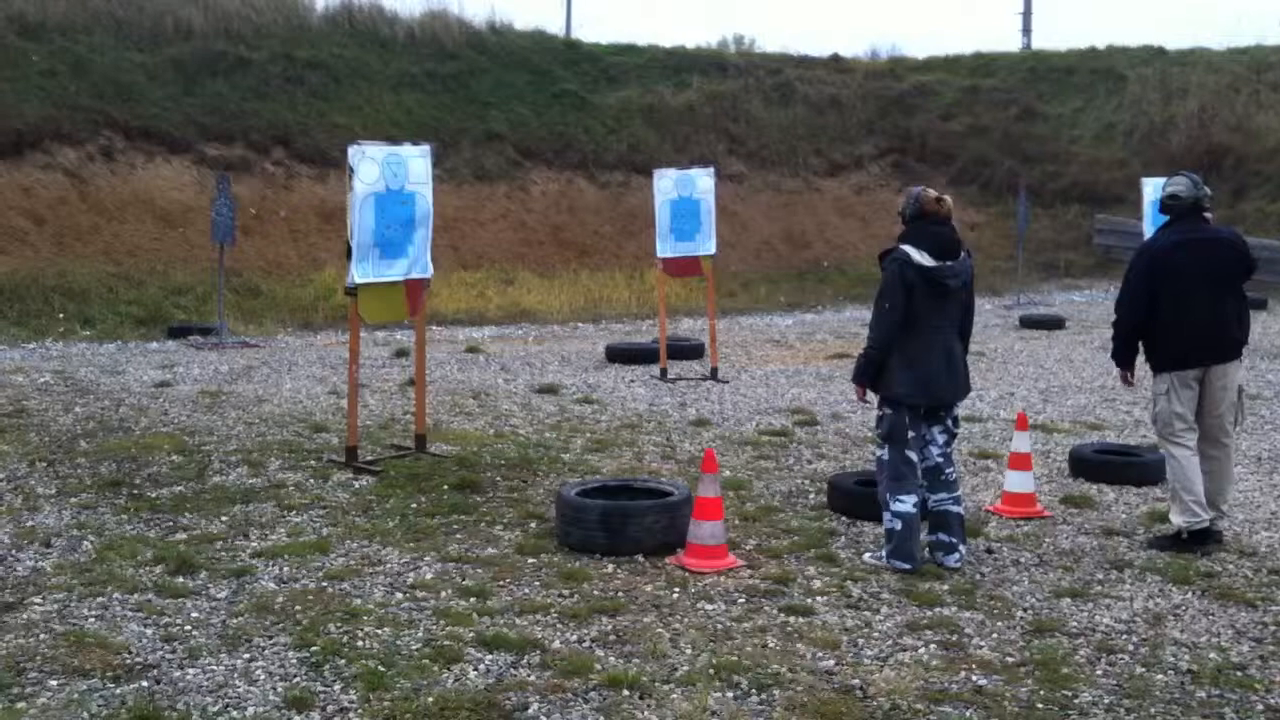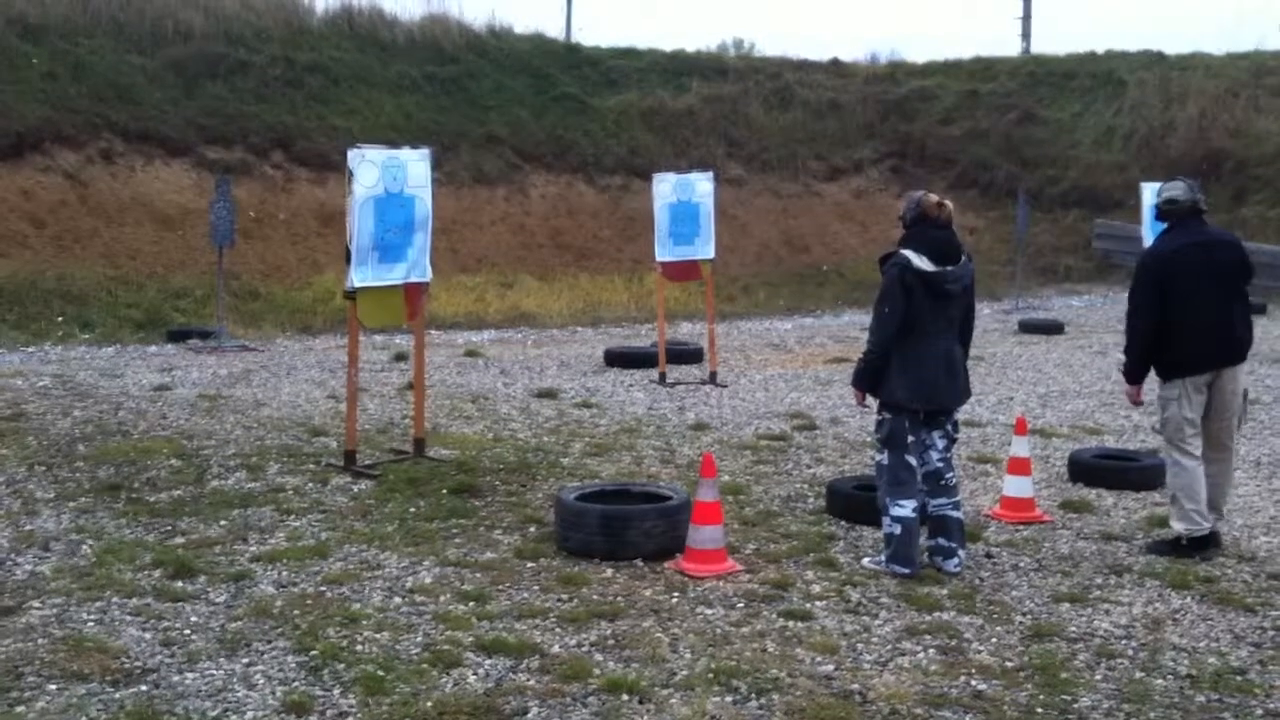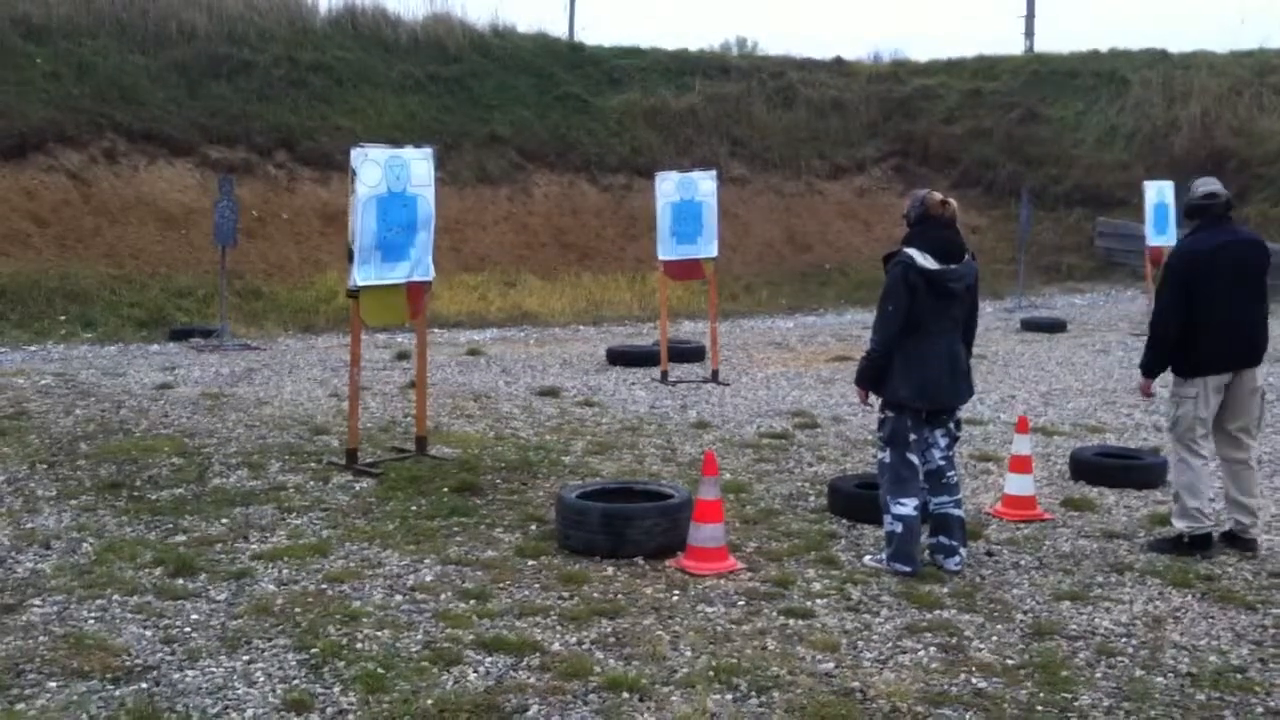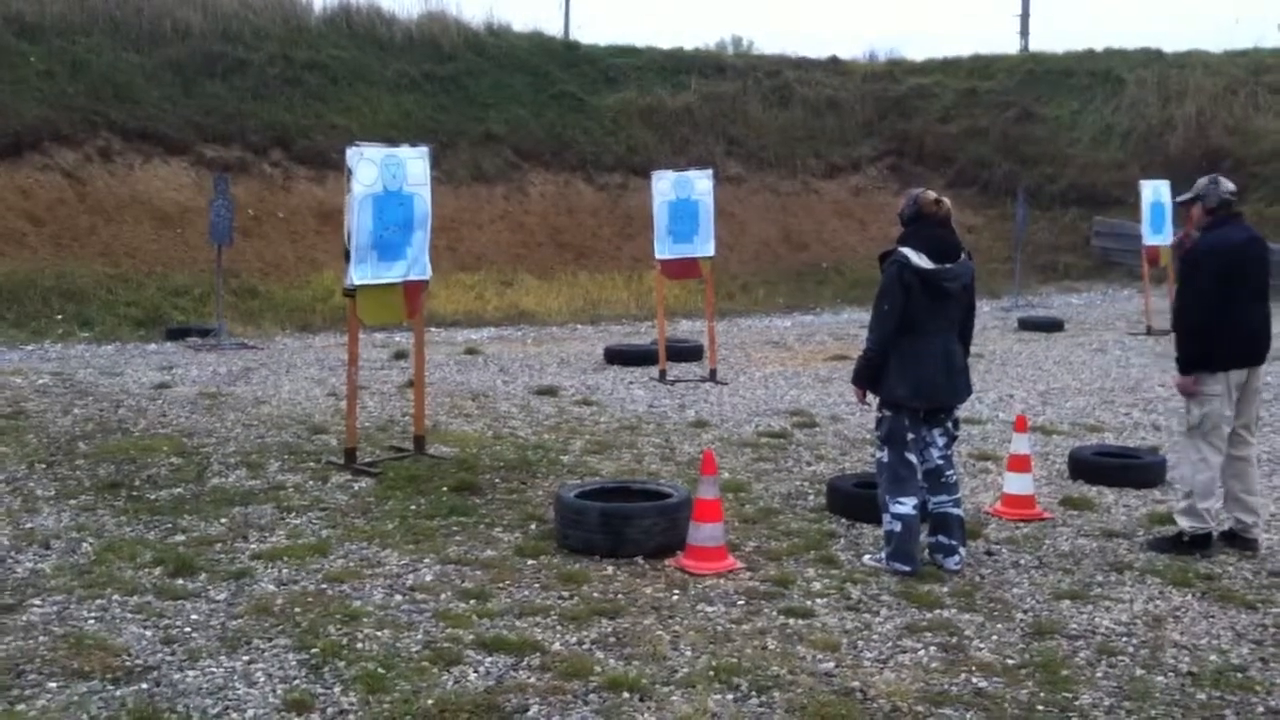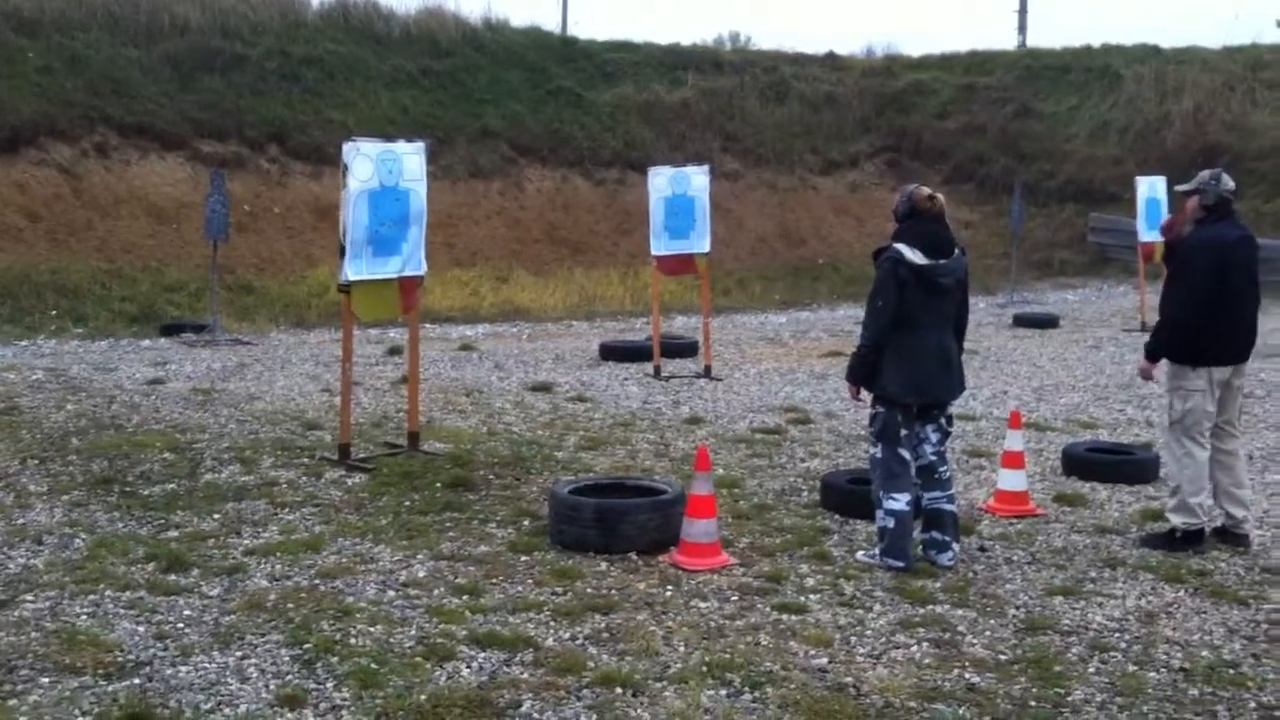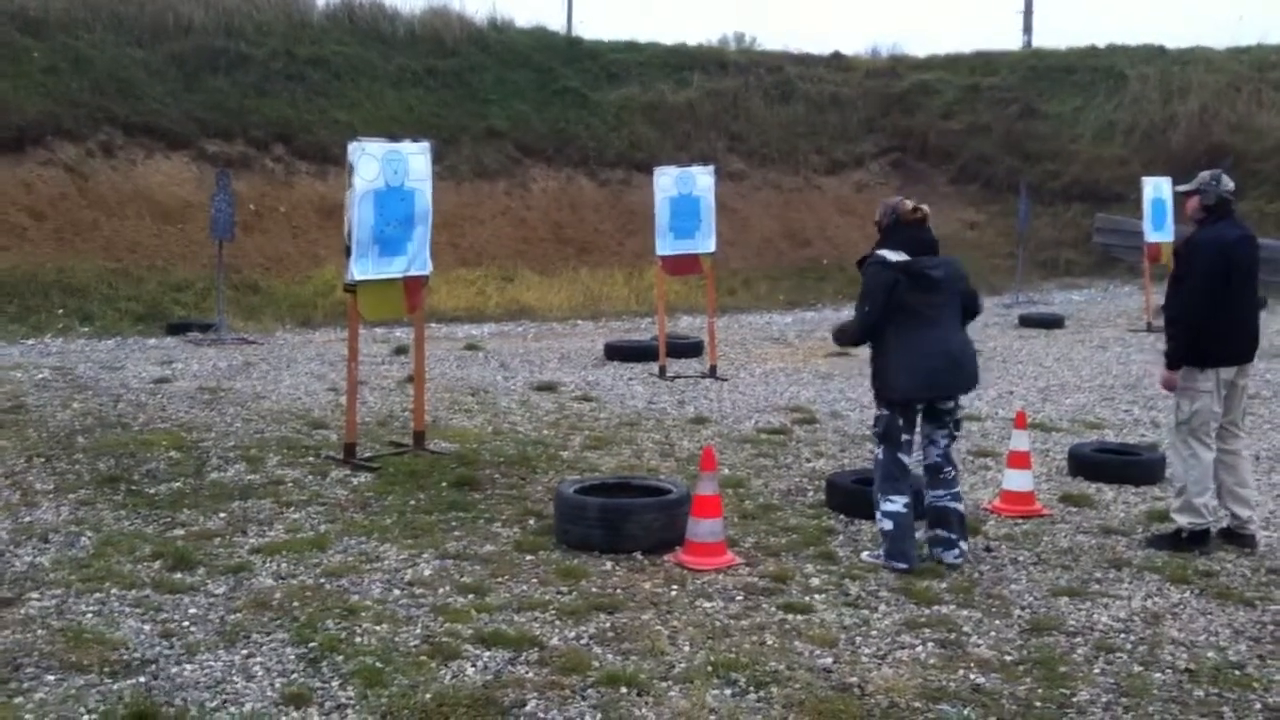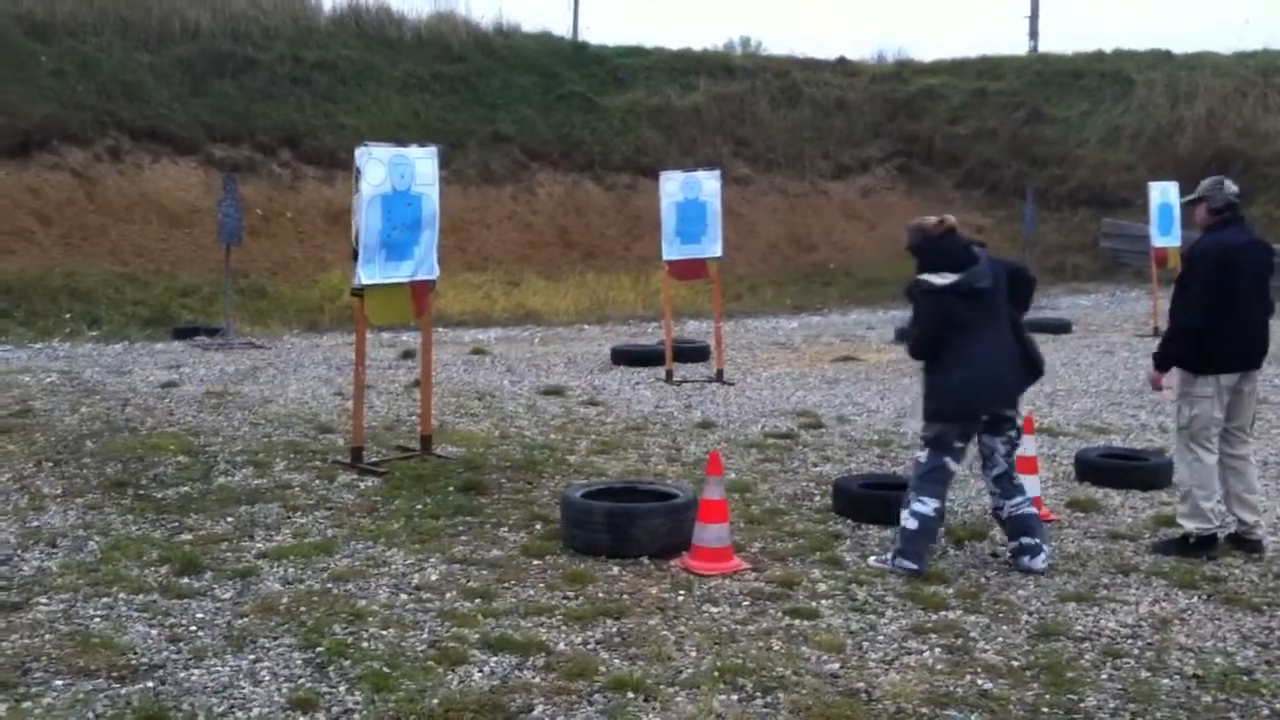
dt=0.5s
person 1, frame 1
left shoulder: (1153, 250)
right shoulder: (1229, 241)
left elbow: (1129, 309)
right elbow: (1247, 271)
left wrist: (1124, 357)
left hip: (1175, 359)
right hip: (1224, 355)
left knee: (1179, 440)
right knee: (1219, 440)
left ankle: (1193, 527)
right ankle: (1213, 522)
person 1, frame 2
left shoulder: (1156, 258)
right shoulder: (1230, 244)
left elbow: (1141, 322)
right elbow: (1244, 284)
left wrist: (1134, 375)
left hip: (1183, 364)
right hip: (1229, 359)
left knee: (1183, 448)
right knee: (1221, 445)
left ankle: (1193, 534)
right ankle: (1210, 523)
person 1, frame 3
left shoulder: (1187, 253)
right shoulder: (1255, 246)
left elbow: (1167, 317)
left wrist: (1150, 369)
left hip: (1200, 364)
right hip: (1246, 360)
left knee: (1190, 446)
right knee: (1241, 447)
left ankle: (1195, 533)
right ankle: (1245, 530)
person 1, frame 4
left shoulder: (1208, 246)
right shoulder: (1253, 242)
left elbow: (1196, 311)
left wrist: (1186, 366)
right wrist: (1189, 256)
left hip: (1217, 361)
right hip: (1250, 356)
left knee: (1204, 444)
right knee: (1241, 442)
left ankle: (1196, 531)
right ankle: (1246, 529)
person 1, frame 5
left shoulder: (1201, 242)
right shoulder: (1241, 238)
left elbow: (1182, 306)
left wrist: (1153, 353)
right wrist: (1175, 246)
left hip: (1198, 357)
right hip: (1233, 354)
left knee: (1188, 439)
right knee: (1227, 437)
left ankle: (1188, 528)
right ankle: (1237, 525)
person 1, frame 6
left shoulder: (1204, 243)
right shoulder: (1242, 238)
left elbow: (1193, 307)
left wrist: (1174, 360)
right wrist: (1172, 308)
left hip: (1205, 358)
right hip: (1237, 353)
left knee: (1193, 440)
right knee: (1230, 437)
left ankle: (1193, 528)
right ankle: (1242, 525)
person 1, frame 7
left shoulder: (1207, 249)
right shoulder: (1260, 248)
left elbow: (1188, 314)
right elbow: (1263, 305)
left wrist: (1163, 361)
left hip: (1209, 364)
right hip: (1247, 360)
left knee: (1198, 445)
right knee: (1238, 444)
left ankle: (1200, 534)
right ankle: (1250, 531)
person 2, frame 1
left shoulder: (902, 262)
right shoulder: (961, 261)
left elbow: (884, 327)
right elbow: (965, 325)
left wrist: (864, 374)
left hip: (904, 378)
right hip: (946, 376)
left knee: (898, 463)
right knee: (939, 460)
left ankle: (901, 552)
right ankle: (949, 547)
person 2, frame 2
left shoulder: (902, 266)
right shoulder: (962, 266)
left elbow: (883, 331)
right elbow: (965, 329)
left wrist: (864, 378)
left hip: (903, 383)
right hip: (947, 380)
left knee: (898, 468)
right knee: (939, 465)
left ankle: (900, 557)
right ankle: (949, 552)
person 2, frame 3
left shoulder: (906, 265)
right shoulder: (965, 264)
left elbow: (887, 329)
right elbow: (969, 328)
left wrist: (867, 376)
left hip: (906, 381)
right hip: (949, 379)
left knee: (900, 465)
right knee: (941, 463)
left ankle: (901, 555)
right ankle: (950, 550)
person 2, frame 4
left shoulder: (902, 263)
right shoulder: (961, 263)
left elbow: (883, 328)
right elbow: (966, 326)
left wrist: (863, 375)
left hip: (903, 380)
right hip: (947, 378)
left knee: (898, 464)
right knee: (940, 461)
left ankle: (901, 554)
right ankle: (949, 549)
person 2, frame 5
left shoulder: (896, 260)
right shoulder: (955, 259)
left elbow: (877, 324)
right elbow: (960, 321)
left wrist: (858, 372)
left hip: (897, 376)
right hip: (941, 373)
left knee: (891, 461)
right knee: (934, 459)
left ankle: (894, 551)
right ankle: (943, 545)
person 2, frame 6
left shoulder: (883, 266)
right shoulder: (943, 263)
left elbow: (866, 325)
right elbow: (970, 305)
left wrist: (841, 333)
left hip: (902, 376)
right hip: (947, 371)
left knee: (892, 462)
right knee: (940, 458)
left ankle: (898, 552)
right ankle: (949, 543)
person 2, frame 7
left shoulder: (932, 290)
right shoulder: (986, 264)
left elbow: (920, 348)
right elbow: (1025, 281)
left wrist: (909, 331)
right wrist: (1008, 318)
left hip: (958, 391)
right hip: (1002, 384)
left knee: (932, 471)
right knee: (1002, 469)
left ankle: (907, 555)
right ankle: (1032, 550)
